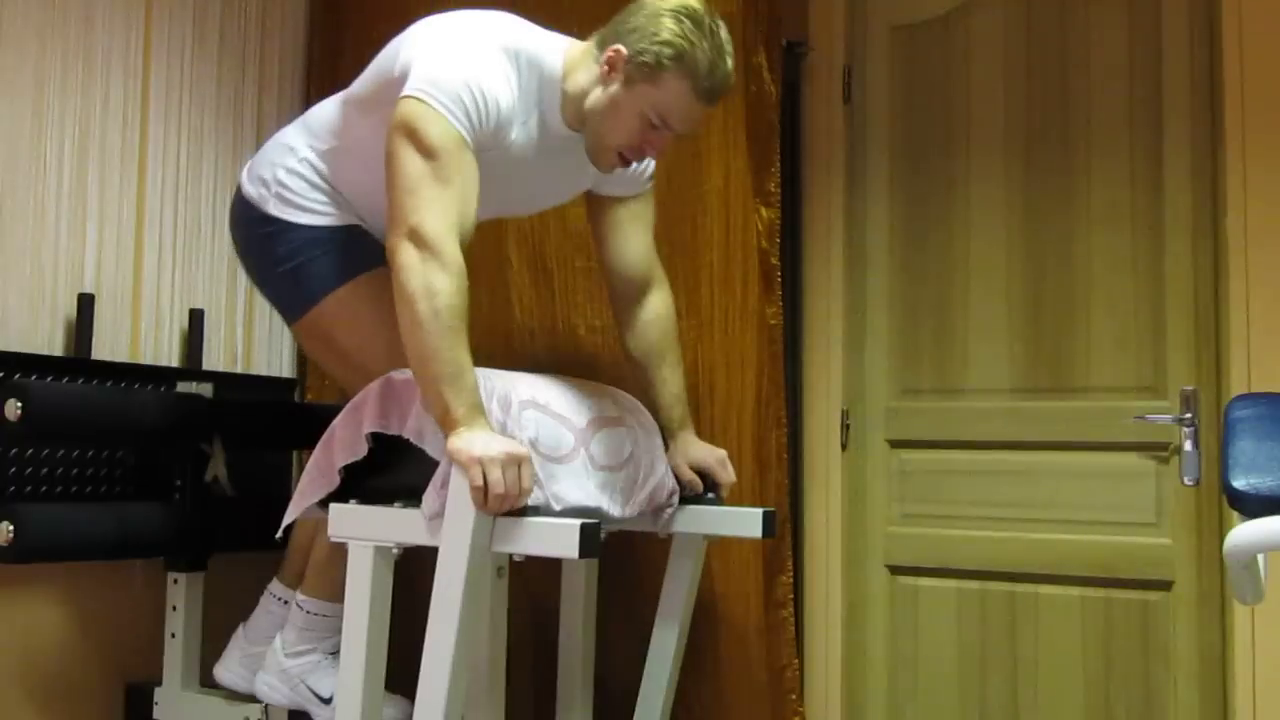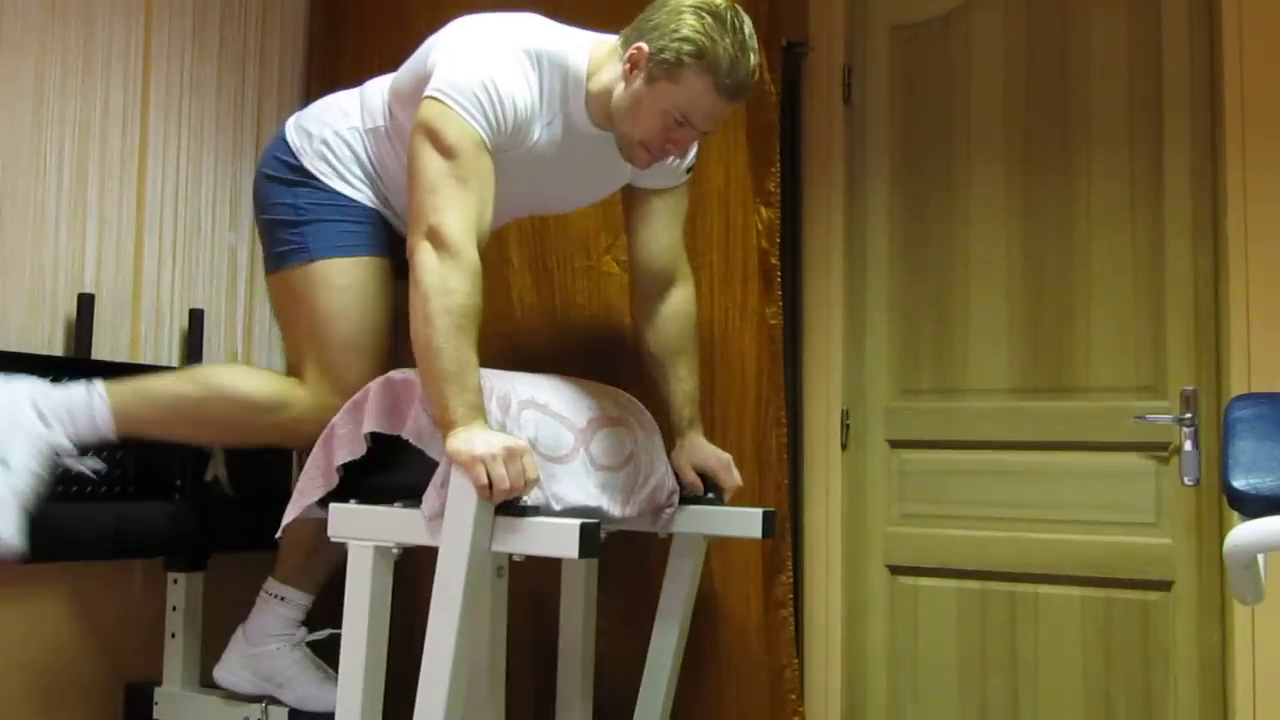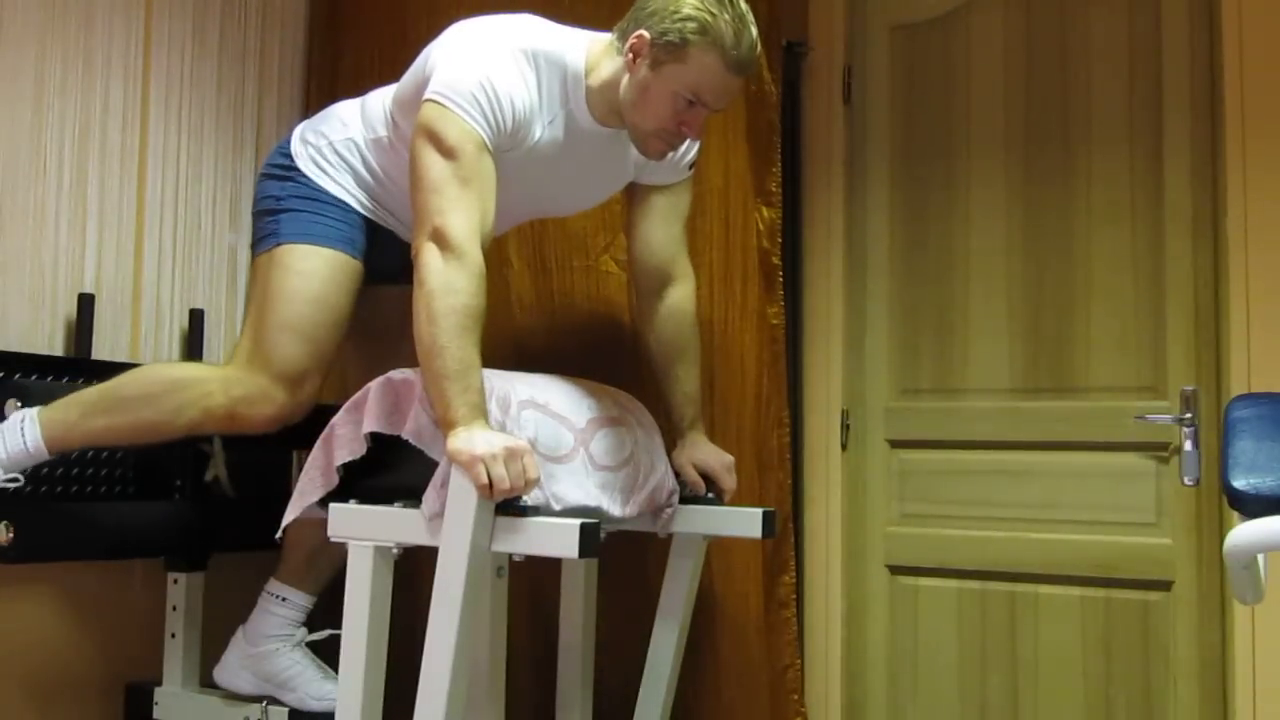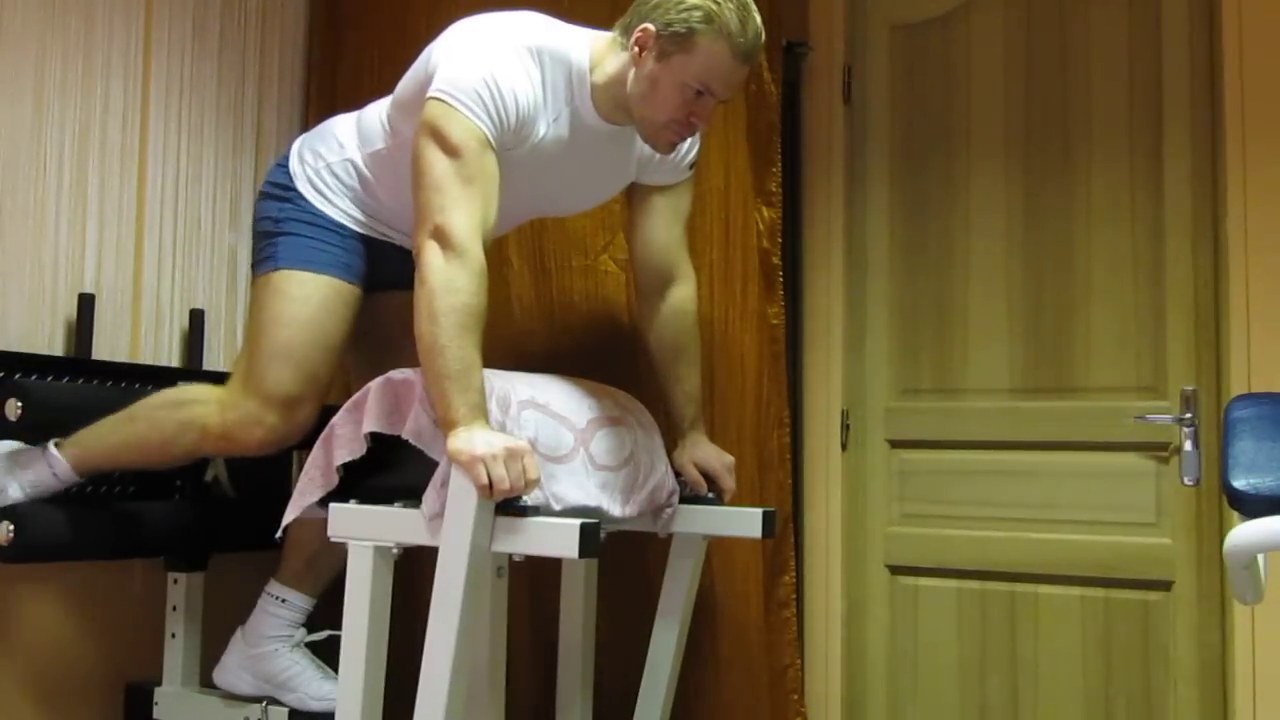
dt=0.5s
person 1, frame 1
left shoulder: (623, 142)
right shoulder: (471, 69)
left elbow: (641, 291)
right elbow: (426, 248)
left wrist: (678, 433)
right wrist: (466, 425)
left hip: (368, 228)
right hip: (295, 211)
right knee: (424, 413)
left ankle: (265, 641)
right ankle: (300, 654)
person 1, frame 2
left shoulder: (662, 135)
right shoulder: (494, 67)
left elbow: (665, 286)
right elbow: (444, 246)
left wrist: (687, 431)
right wrist: (463, 425)
left hip: (400, 214)
right hip: (327, 173)
right knee: (333, 401)
left ankle: (265, 643)
person 1, frame 3
left shoulder: (664, 138)
right shoulder: (493, 67)
left elbow: (666, 285)
right elbow: (449, 247)
left wrist: (689, 431)
right wrist: (465, 425)
left hip: (409, 231)
right hip: (332, 181)
right knee: (265, 392)
left ankle: (267, 642)
person 1, frame 4
left shoulder: (665, 141)
right shoulder: (497, 65)
left elbow: (666, 285)
right elbow: (451, 245)
left wrist: (690, 432)
right wrist: (466, 424)
left hip: (410, 242)
right hip: (328, 199)
right knee: (268, 416)
left ankle: (265, 643)
